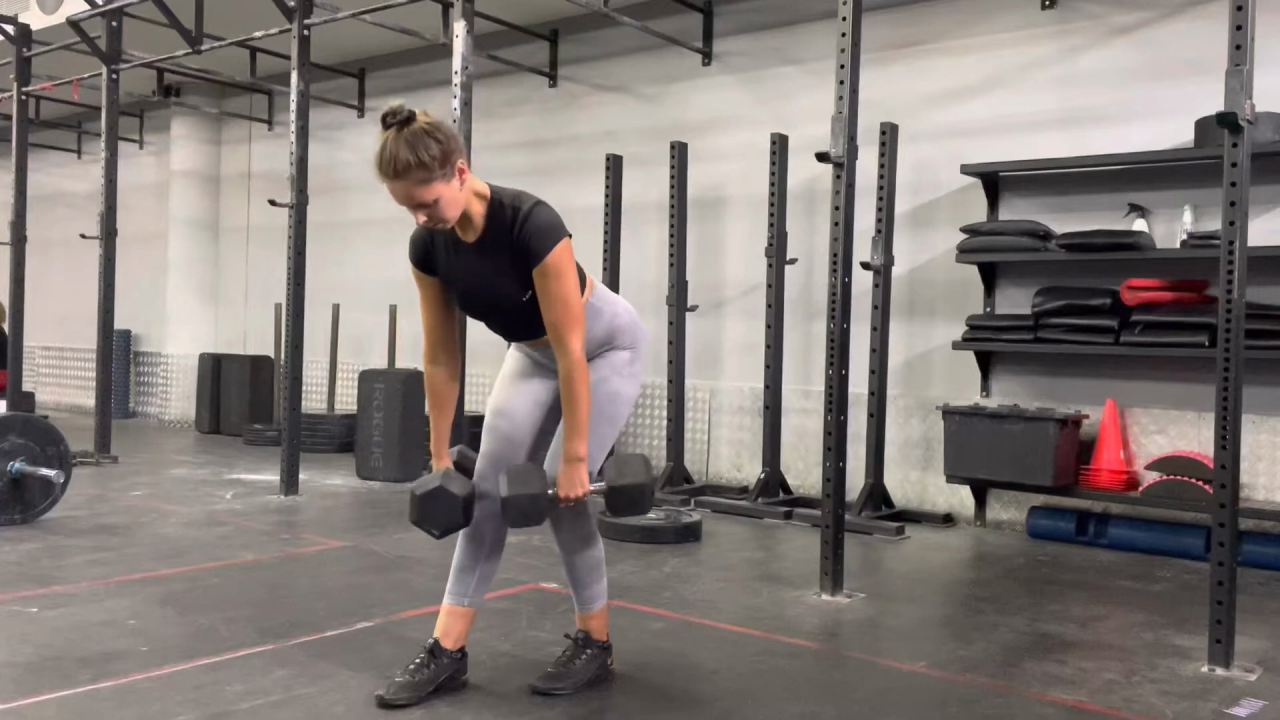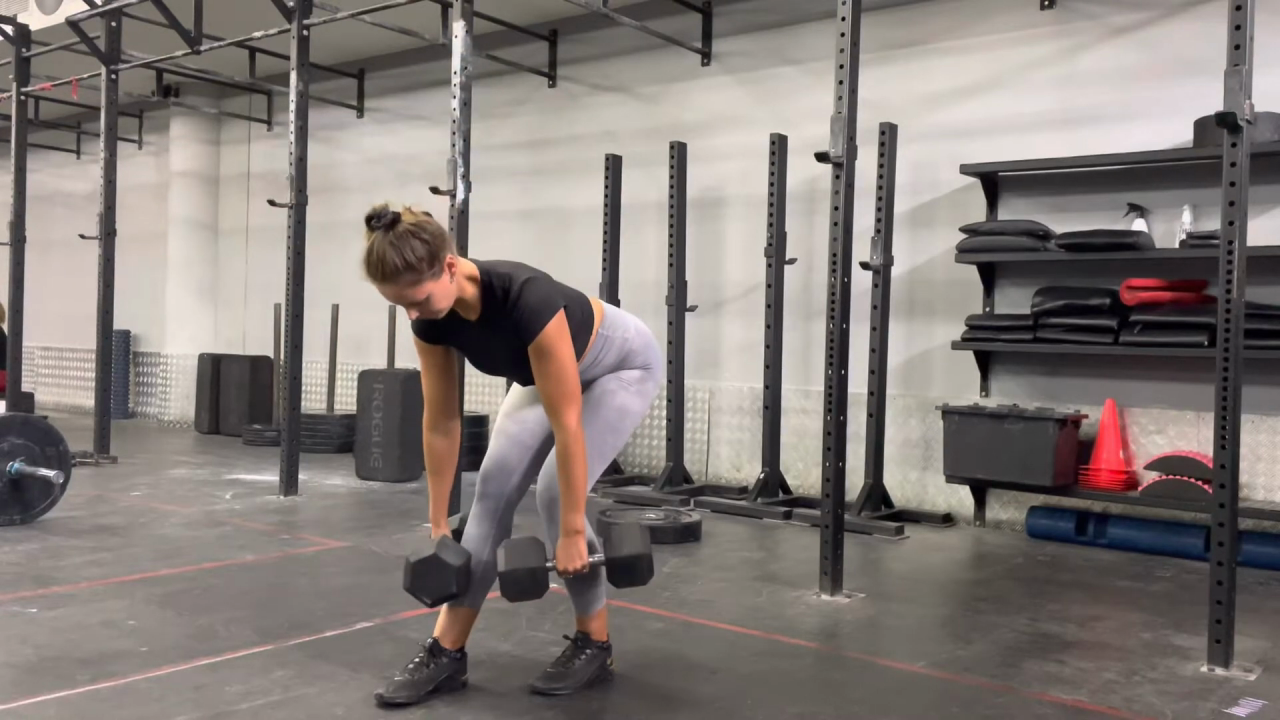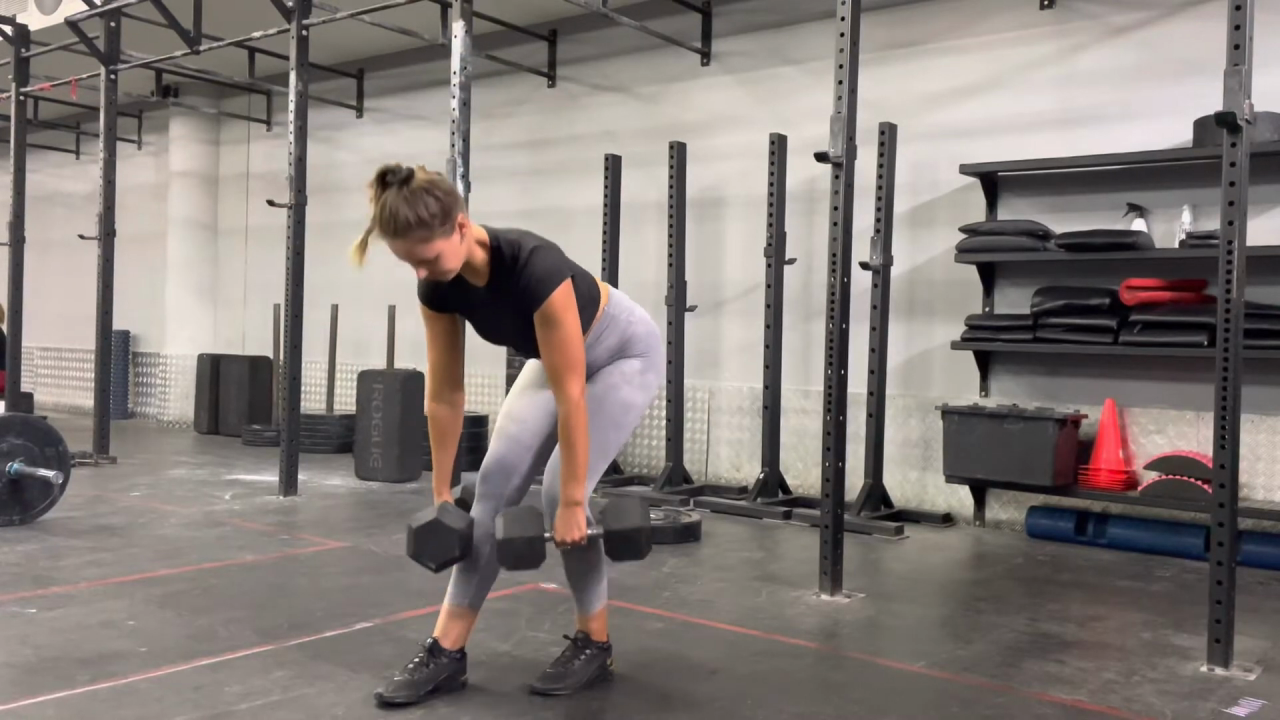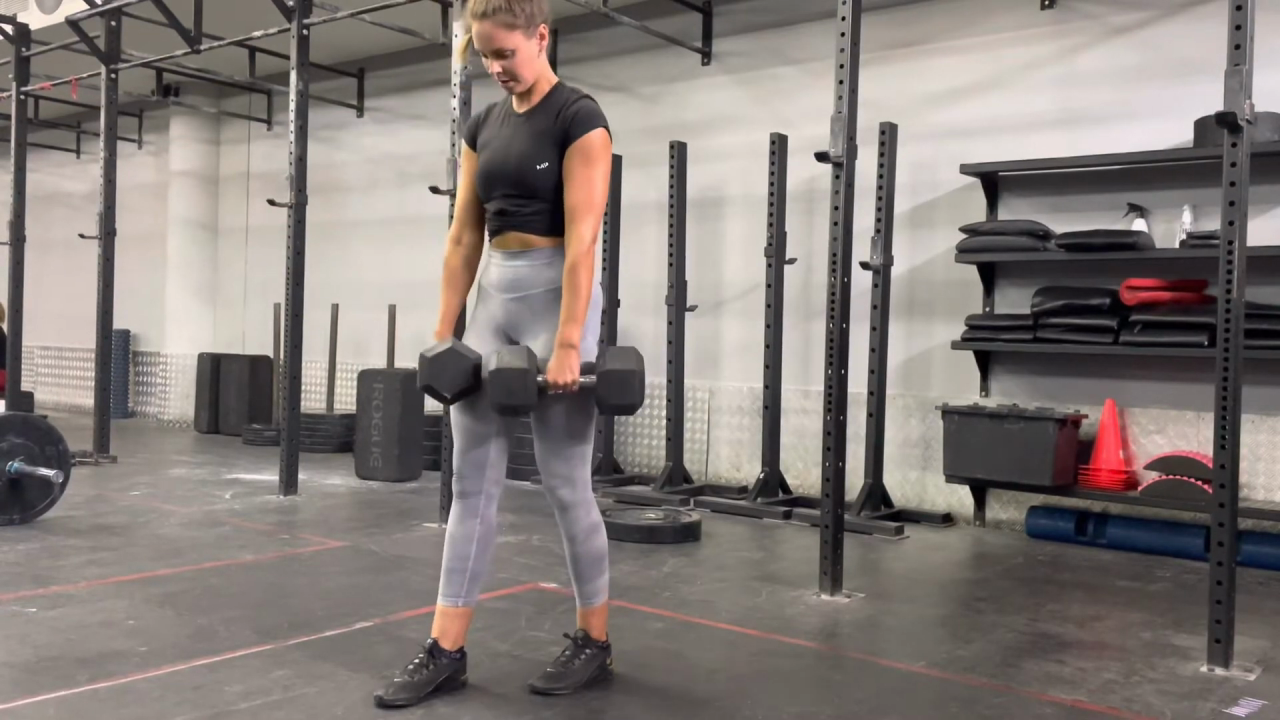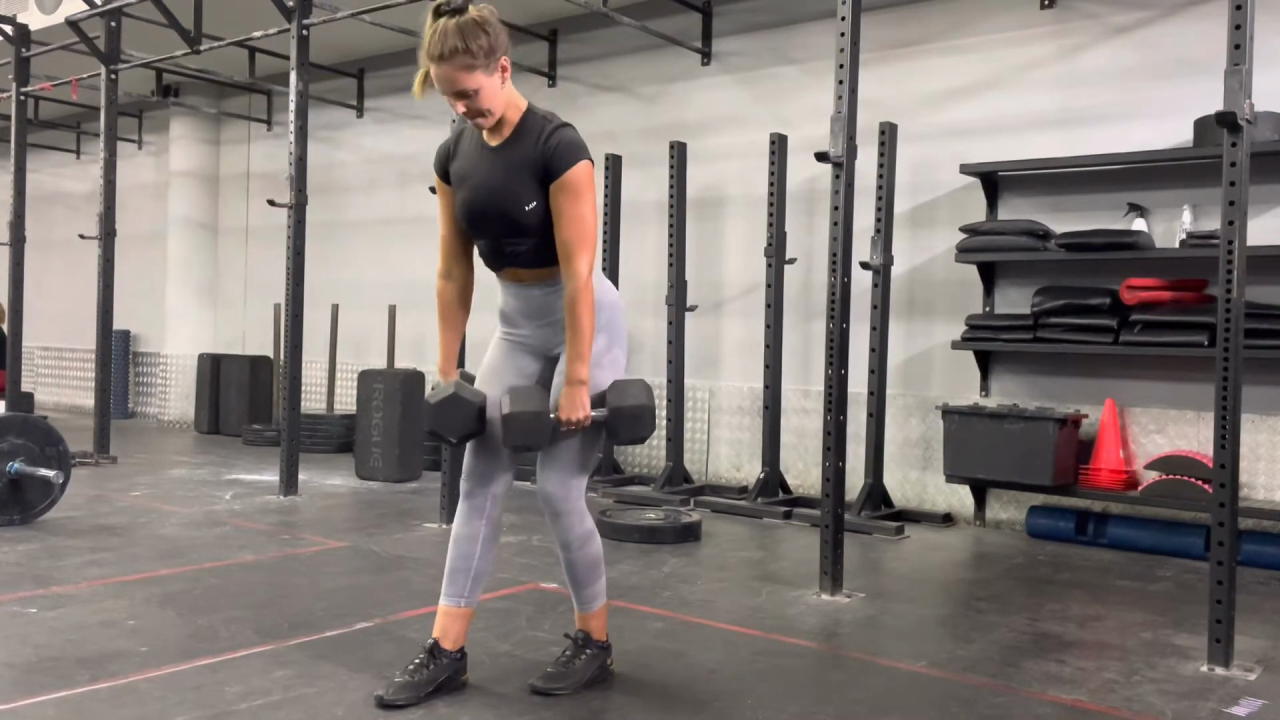
dt=1s
person 1, frame 1
left shoulder: (532, 224)
right shoulder: (428, 246)
left elbow: (572, 350)
right elbow: (441, 357)
left wrist: (574, 458)
right wrist: (439, 455)
left hip: (607, 346)
right hip: (532, 353)
left knee: (560, 491)
right knee: (488, 488)
left ankle: (595, 642)
right ankle: (448, 650)
person 1, frame 2
left shoulder: (526, 298)
right shoulder: (433, 319)
left elbow: (567, 426)
right elbow: (441, 423)
left wrist: (572, 533)
right wrist: (438, 526)
left hip: (622, 365)
right hip: (544, 371)
left knee: (554, 492)
right knee: (493, 487)
left ankle: (595, 644)
right ankle: (447, 652)
person 1, frame 3
left shoulder: (535, 266)
right shoulder: (439, 287)
left elbow: (571, 396)
right elbow: (445, 393)
left wrist: (572, 504)
right wrist: (441, 494)
left hip: (624, 354)
right hip: (549, 363)
left knee: (555, 500)
right knee: (493, 488)
left ankle: (594, 644)
right ankle: (446, 651)
person 1, frame 4
left shoulder: (579, 116)
right shoulder: (484, 124)
left elbow: (582, 238)
right elbow: (464, 236)
left wrist: (567, 345)
right wrist: (443, 332)
left hip: (555, 298)
right hip: (492, 302)
left knee: (565, 484)
right knee: (471, 481)
left ankle: (594, 641)
right ankle: (445, 650)
person 1, frame 5
left shoulder: (556, 145)
right shoulder: (452, 156)
left elbow: (578, 271)
right elbow: (453, 270)
left wrist: (576, 380)
right wrist: (447, 369)
left hip: (585, 321)
right hip: (515, 323)
left knee: (557, 488)
right knee: (479, 482)
left ankle: (594, 643)
right ankle: (446, 651)
